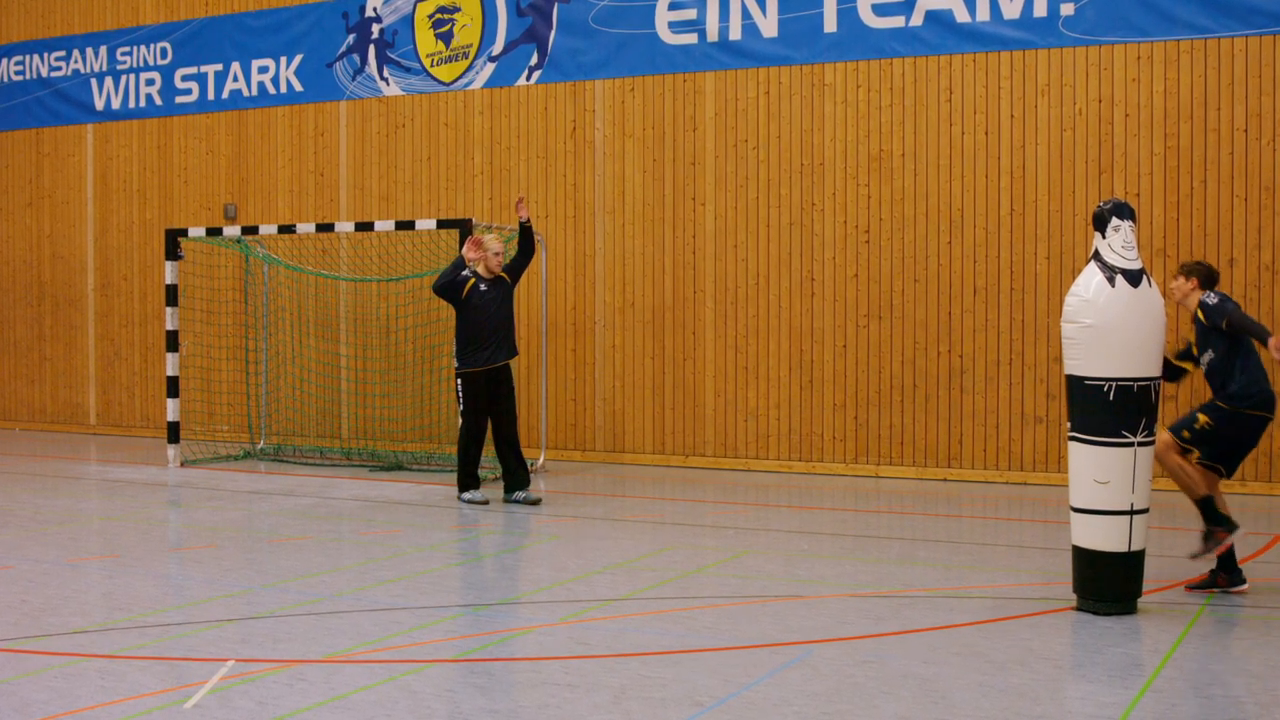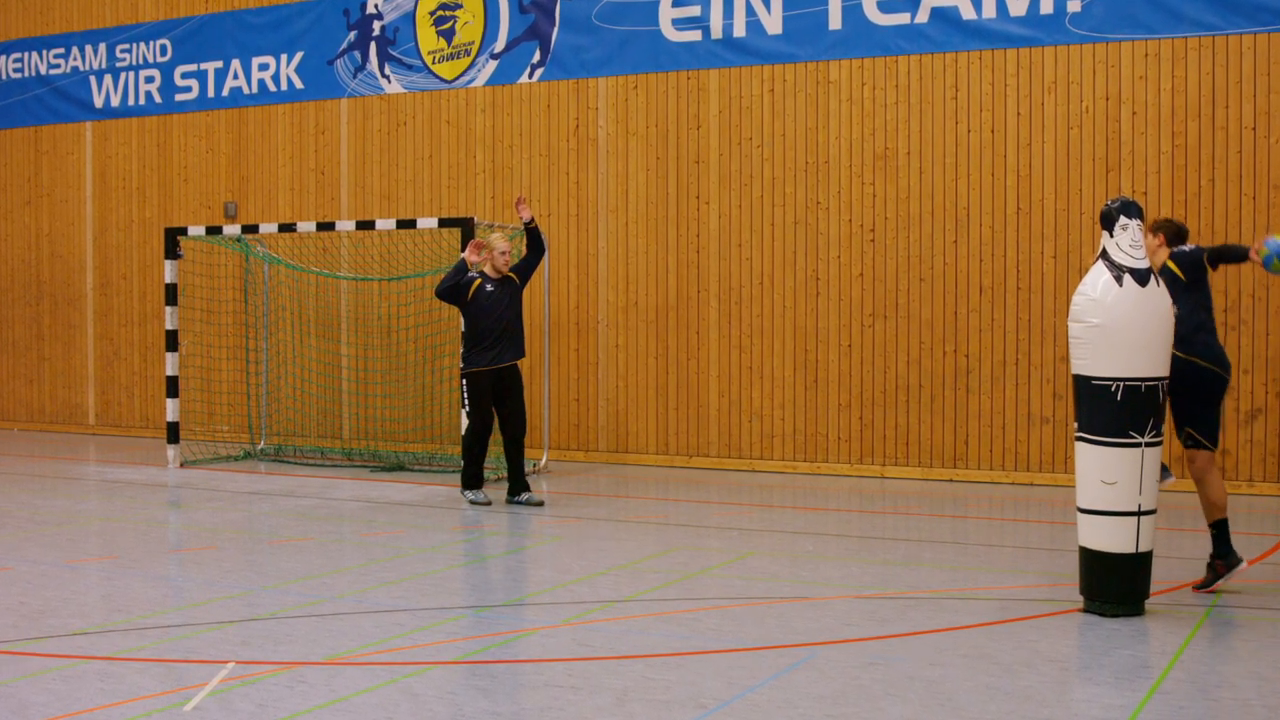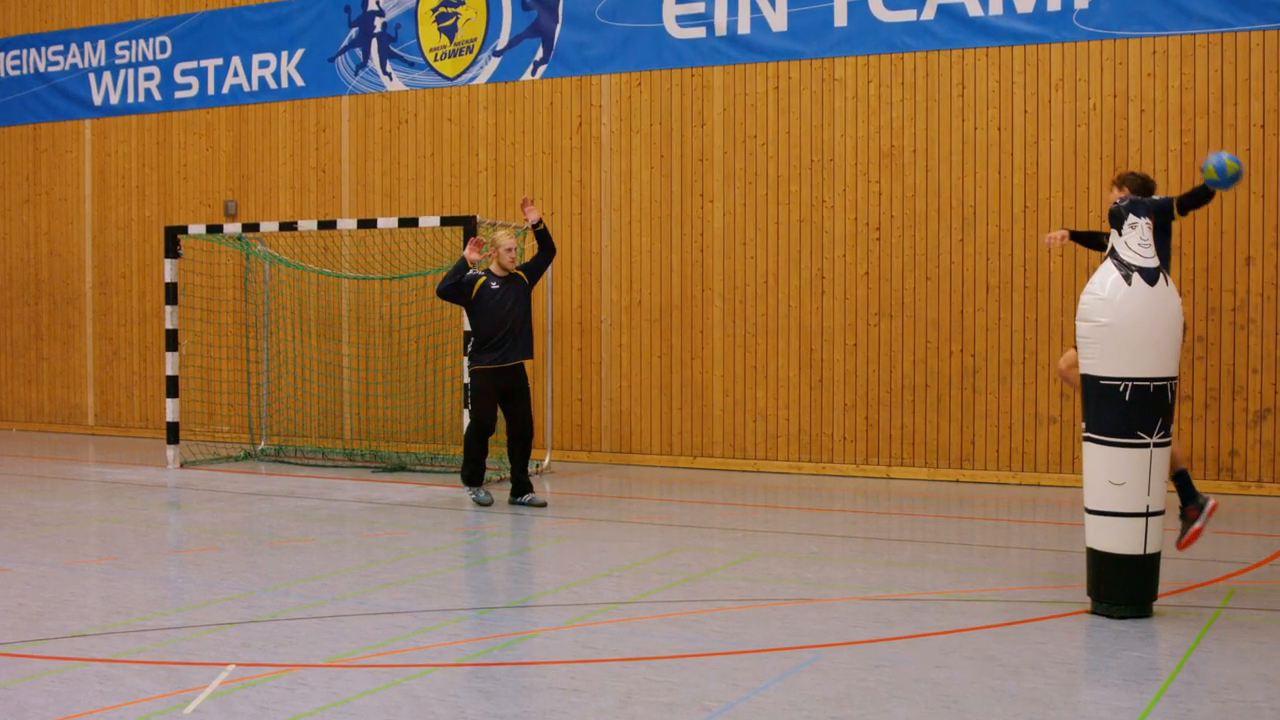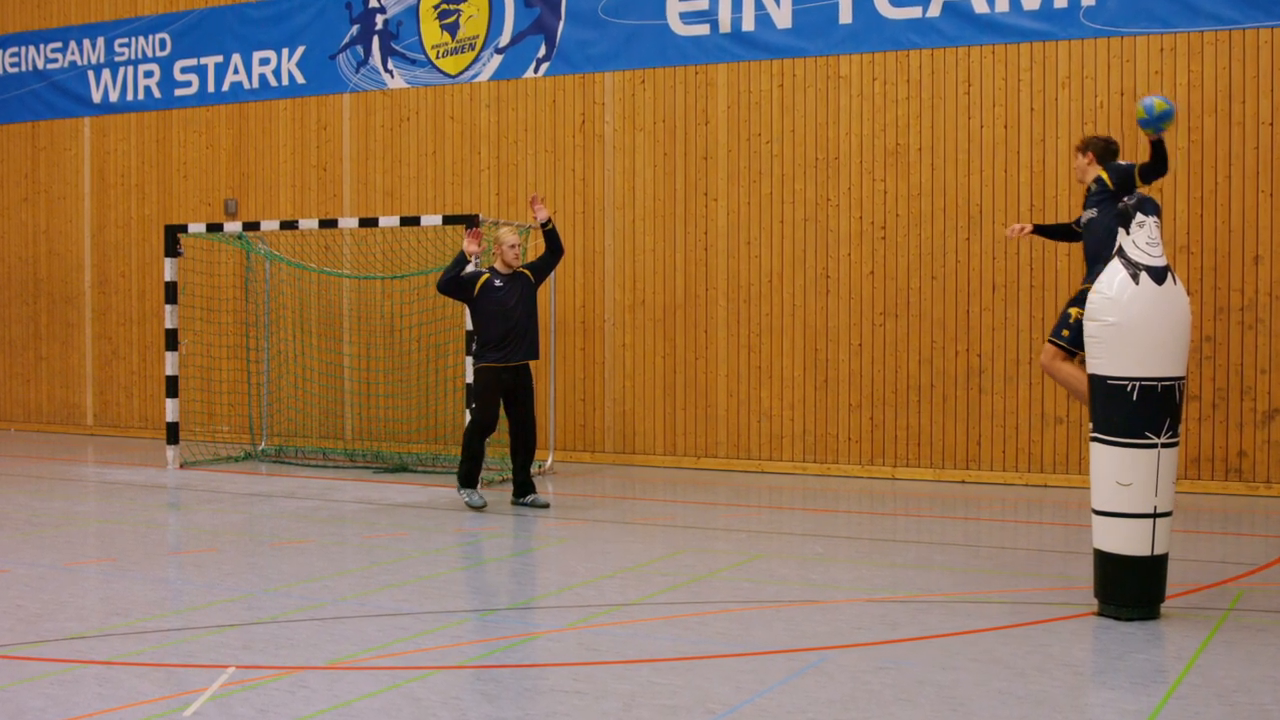
dt=0.7s
person 1, frame 1
left shoulder: (1210, 303)
right shoulder: (1199, 334)
left elbow: (1239, 319)
right elbow: (1174, 372)
left hip: (1242, 402)
right hip: (1245, 406)
left knee: (1166, 445)
right knee: (1202, 477)
left ankle: (1221, 524)
right ankle: (1228, 572)
person 1, frame 2
left shoulder: (1182, 259)
right shoulder: (1163, 275)
left elbow: (1222, 252)
left wrist: (1249, 252)
left hip: (1195, 364)
right hip: (1204, 370)
right knee: (1201, 463)
right ankle: (1223, 555)
person 1, frame 3
left shoulder: (1148, 212)
left elbow: (1191, 202)
right elbow: (1105, 242)
left wrist: (1210, 186)
right wrist: (1070, 235)
left knee: (1069, 365)
right ankle: (1191, 502)
person 1, frame 4
left shoulder: (1112, 174)
right shoulder: (1095, 193)
left elbow: (1156, 170)
right elbow: (1075, 231)
left wrist: (1155, 138)
right wrist: (1034, 228)
left knee: (1052, 358)
right knee: (1089, 378)
person 2, frame 1
left shoulder: (505, 279)
right shoulder: (465, 283)
left elbow: (526, 253)
right elbow: (439, 287)
left wrist: (524, 222)
right wrist: (463, 259)
left hip: (500, 368)
right hip: (471, 370)
left knee: (507, 428)
right knee: (473, 429)
left ankle: (516, 487)
right ankle: (467, 487)
person 2, frame 2
left shoulder: (514, 280)
right shoulder: (471, 284)
left elbow: (537, 252)
right elbow: (442, 291)
left wrist: (529, 222)
right wrist: (465, 262)
left hip: (508, 369)
right hip: (477, 370)
left knee: (516, 429)
right knee: (480, 427)
left ankle: (518, 489)
right ankle: (471, 485)
person 2, frame 3
left shoulder: (522, 278)
right shoulder: (476, 282)
left elbow: (548, 252)
right elbow: (443, 290)
left wrist: (537, 223)
right wrist: (466, 261)
left hip: (515, 368)
right hip: (484, 368)
left knee: (522, 428)
right knee: (482, 424)
left ankle: (521, 490)
right ankle: (472, 480)
person 2, frame 4
left shoulder: (528, 277)
right shoulder: (479, 280)
left elbow: (555, 253)
right elbow: (444, 285)
left wrist: (545, 223)
right wrist: (465, 255)
left hip: (520, 367)
right hip: (488, 366)
left knee: (525, 429)
right knee: (483, 422)
left ankle: (523, 490)
right ankle: (467, 483)
